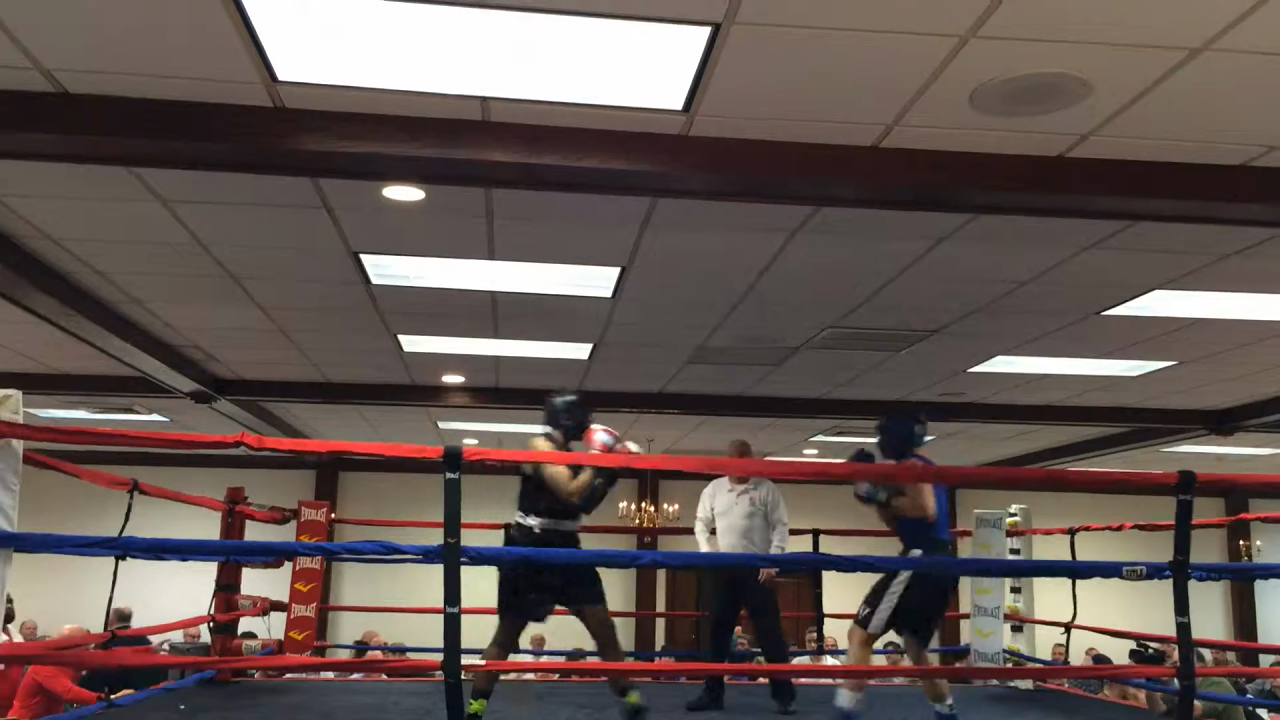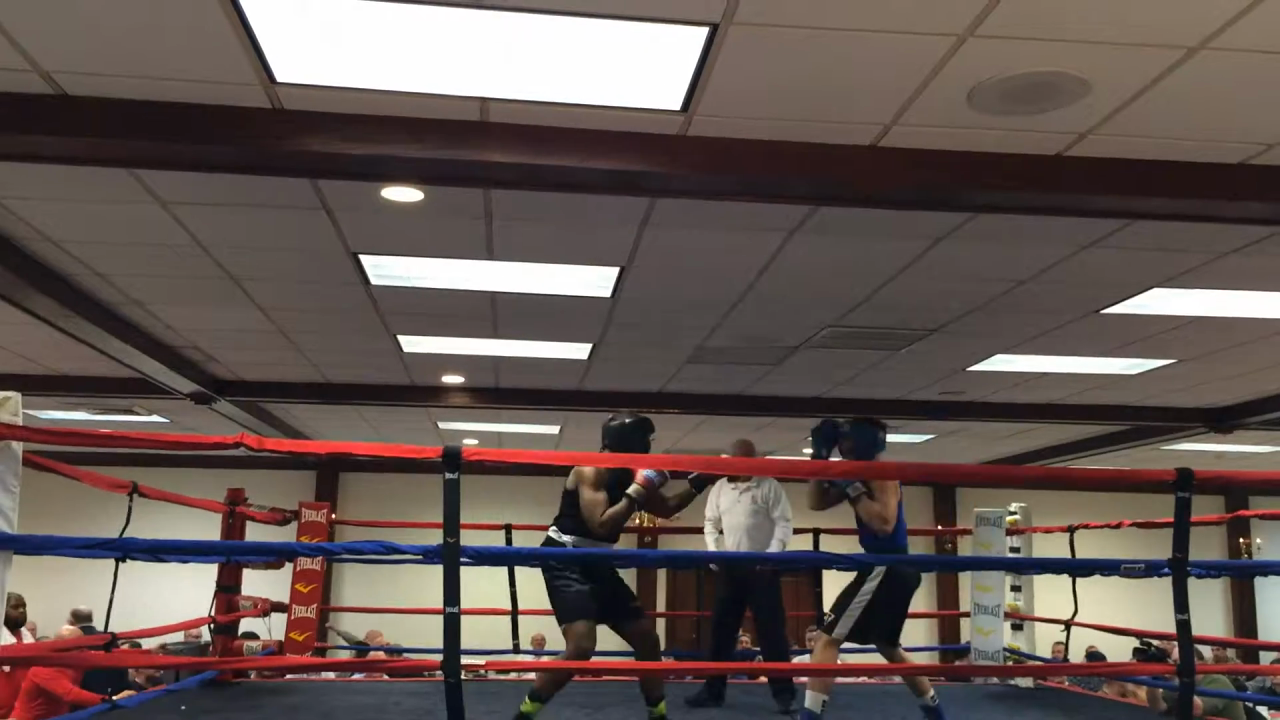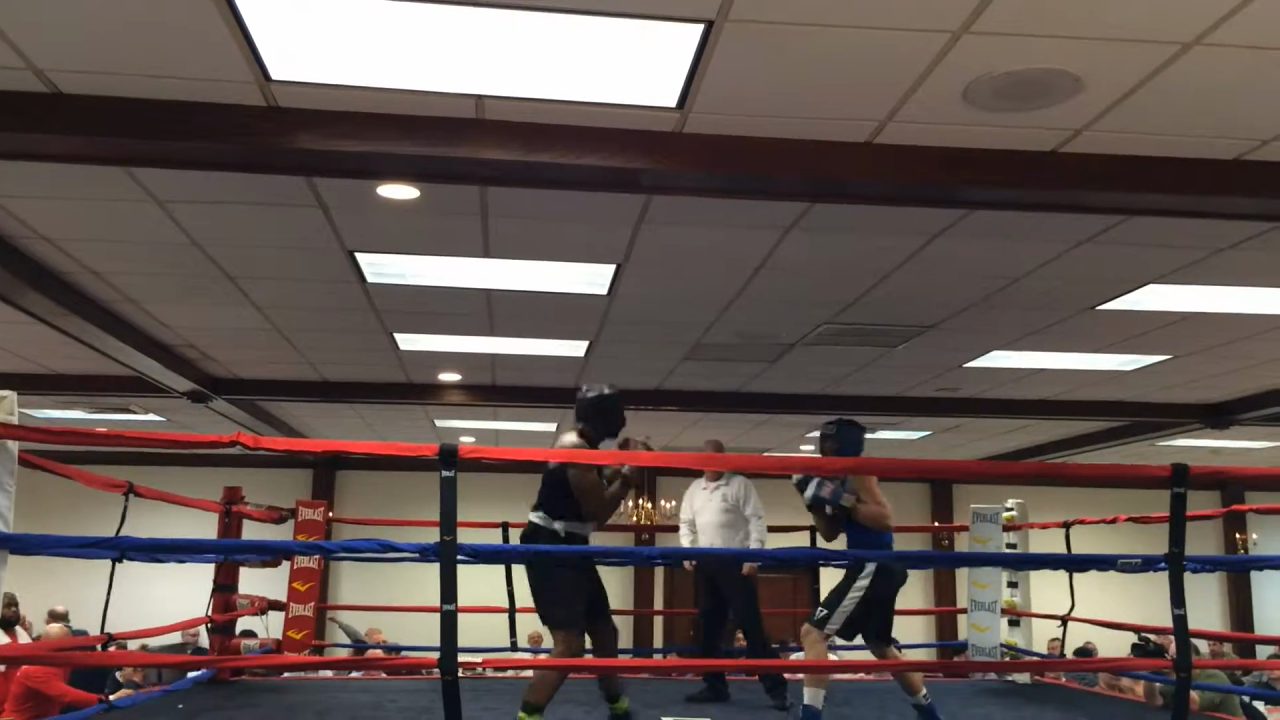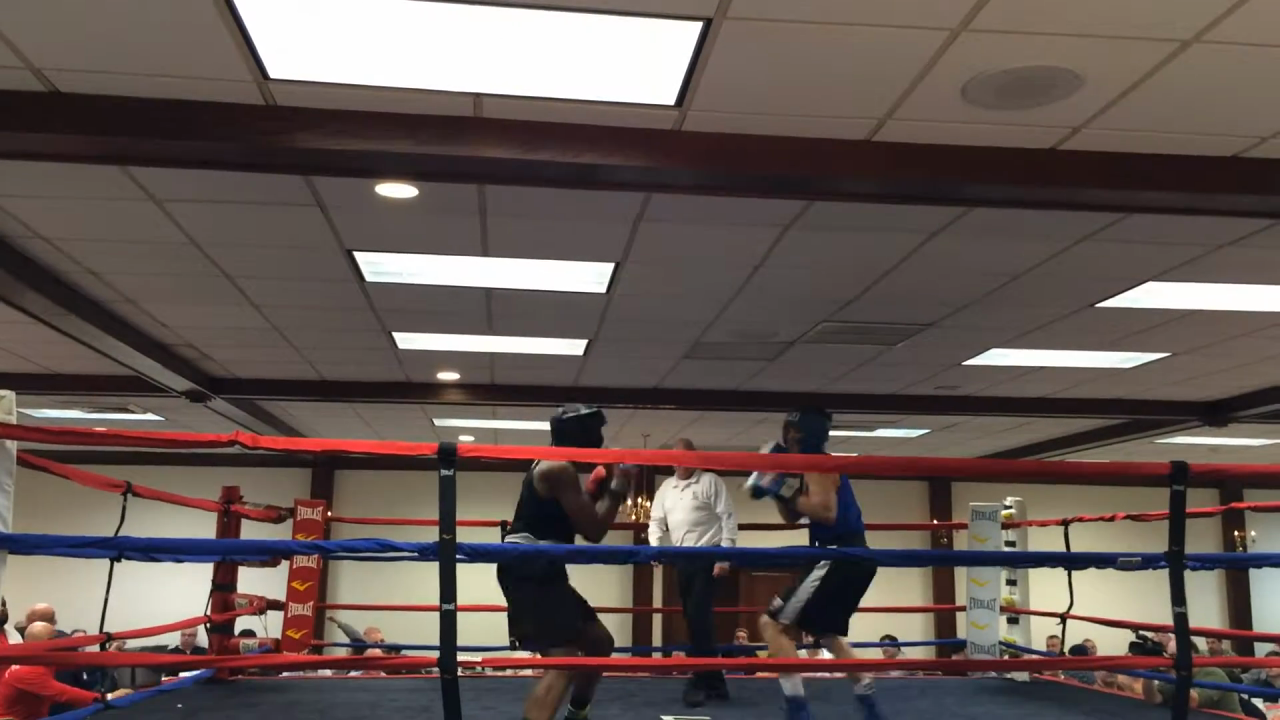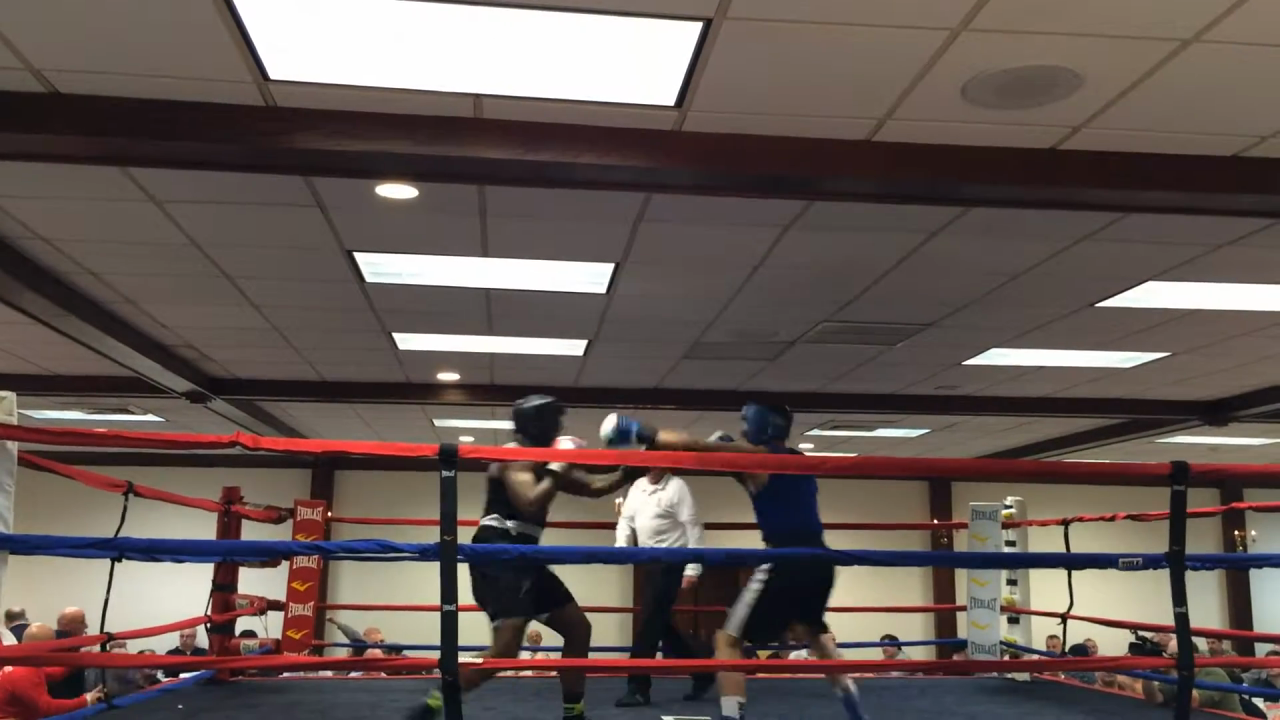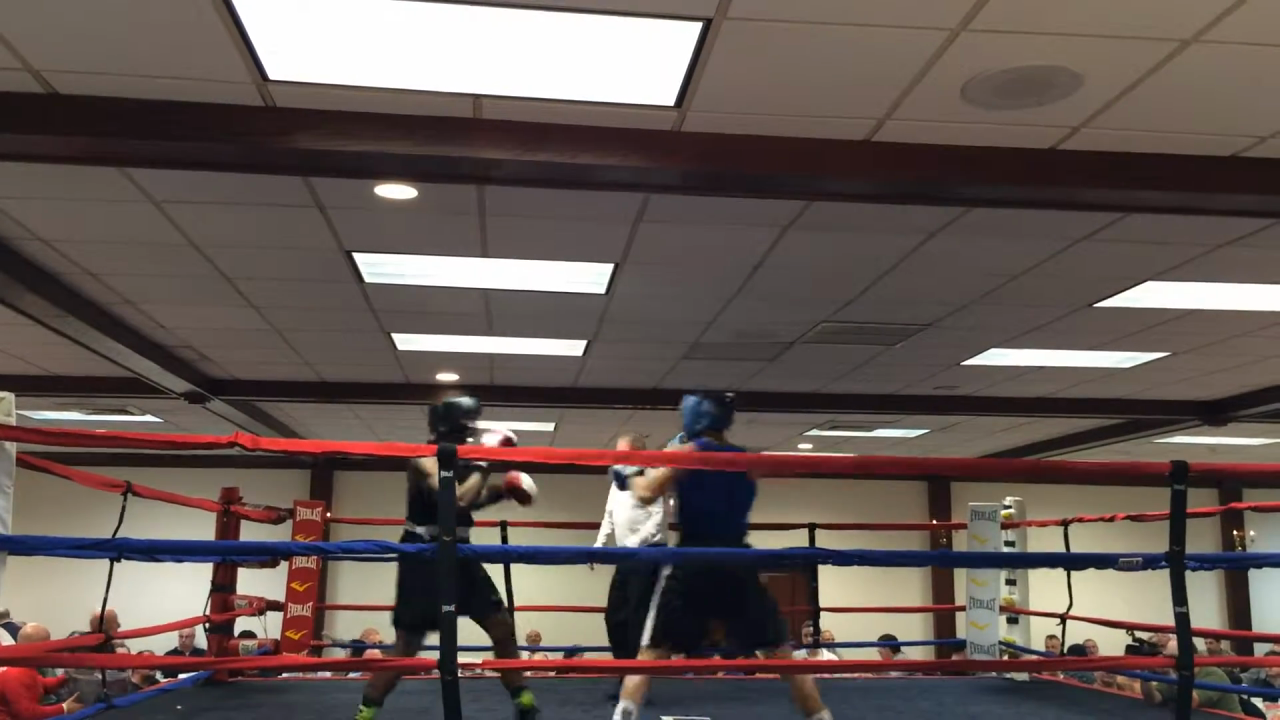
dt=0.3s
person 1, frame 1
left shoulder: (568, 452)
right shoulder: (541, 447)
left elbow: (586, 504)
right elbow: (575, 494)
left wrist: (611, 470)
left hip: (564, 547)
right hip: (532, 546)
left knee: (604, 629)
right knee: (507, 638)
person 1, frame 2
left shoulder: (627, 473)
right shoulder: (590, 469)
left elbow: (665, 508)
right elbow: (600, 526)
left wrist: (700, 480)
right wrist: (638, 490)
left hip: (596, 564)
right hip: (566, 563)
left knee: (646, 640)
right knee: (580, 648)
person 1, frame 3
left shoulder: (584, 448)
right shoulder: (575, 447)
right elbow: (600, 513)
left wrist: (622, 473)
right wrist: (628, 472)
left hip: (570, 549)
right hip: (550, 549)
left knee: (605, 636)
right knee: (570, 649)
person 1, frame 4
left shoulder: (558, 466)
right shoulder: (560, 467)
left elbow: (574, 521)
right elbow: (593, 532)
left wrist: (597, 486)
right wrist: (618, 488)
left hip: (542, 570)
right hip: (530, 570)
left knee: (600, 643)
right knee: (561, 666)
person 1, frame 5
left shoulder: (543, 459)
left elbow: (594, 488)
right elbow: (530, 504)
left wrist: (630, 470)
right wrist: (559, 468)
left knee: (578, 628)
right knee: (507, 644)
person 1, frame 6
left shoulder: (462, 455)
right shoulder: (426, 460)
right elbow: (461, 500)
left wrist: (502, 489)
right wrist: (485, 462)
left hip: (457, 552)
right hip: (426, 555)
left knee: (503, 630)
right knee: (406, 649)
person 2, frame 1
left shoulder: (910, 466)
right shoulder: (922, 468)
left elbow: (926, 511)
right elbow: (896, 520)
left wrist: (883, 496)
right wrist: (871, 487)
left knee: (861, 635)
right knee: (916, 648)
person 2, frame 2
left shoulder: (881, 477)
right shoulder: (863, 477)
left elbow: (884, 524)
right elbow: (816, 502)
left wrist: (851, 489)
right wrist: (820, 457)
left hip: (886, 569)
right hip: (893, 570)
left knee: (827, 640)
right knee: (888, 647)
person 2, frame 3
left shoulder: (859, 474)
right shoulder: (841, 477)
left elbow: (884, 519)
right elbow: (829, 534)
left wrist: (840, 499)
right wrist: (816, 503)
left hip: (874, 568)
right hip: (874, 569)
left knee: (813, 633)
right knee: (882, 647)
person 2, frame 4
right shoulder: (811, 466)
left elbow: (826, 511)
right elbow: (791, 517)
left wrist: (784, 489)
right wrist: (774, 481)
left hip: (840, 559)
right hip: (852, 558)
left knee: (772, 624)
right knee: (828, 634)
person 2, frame 5
left shoulder: (761, 458)
left elbow: (693, 445)
left wrist: (643, 432)
right wrist: (741, 469)
left hip: (784, 562)
right hip: (817, 560)
left knee: (729, 642)
right knee: (814, 633)
person 2, frame 6
left shoulder: (684, 451)
left elbow: (646, 494)
left wrist: (631, 475)
left hip: (692, 561)
right hip: (736, 561)
left knee: (652, 654)
right knee: (779, 652)
person 3, frame 1
left shoulder: (766, 489)
right shoulder: (714, 489)
left elbow: (780, 527)
right elbow: (702, 523)
right wrist: (706, 548)
left hip: (757, 569)
right hip: (724, 568)
left knee: (769, 630)
right knee: (718, 629)
left ankle: (783, 695)
right ankle: (712, 692)
person 3, frame 2
left shoulder: (769, 486)
right shoulder: (720, 488)
left elbow: (784, 523)
right elbow: (711, 523)
left wrist: (773, 553)
right wrist: (713, 551)
left hip: (762, 567)
right hip: (730, 567)
left knee: (771, 629)
right knee: (721, 625)
left ankle: (784, 693)
right ankle: (713, 689)
person 3, frame 3
left shoulder: (740, 485)
right shoulder: (693, 490)
left elbow: (757, 521)
right elbow: (686, 524)
right wrist: (688, 551)
left hip: (736, 562)
right hip: (706, 564)
left knee: (750, 623)
right knee: (707, 625)
left ankle: (776, 687)
right ankle: (715, 684)
person 3, frame 4
left shoulder: (711, 482)
right shoulder: (665, 488)
left elbow: (728, 519)
right elbow: (656, 523)
left wrist: (725, 557)
right wrist: (655, 548)
left hip: (708, 557)
right hip: (683, 561)
left knee: (698, 616)
right knee: (695, 621)
left ankle: (700, 681)
right ankle: (712, 682)
person 3, frame 5
left shoulder: (677, 488)
right shoulder: (637, 488)
left elbow: (693, 528)
right elbow: (626, 521)
left wrist: (693, 567)
right wrist: (620, 547)
left hip: (670, 564)
right hip: (651, 564)
left knee: (649, 623)
right knee: (661, 625)
left ankle: (638, 688)
right ankle: (703, 674)
person 3, frame 6
right shoulder: (618, 478)
left elbow: (660, 517)
right elbow: (610, 517)
left wrist: (633, 545)
right wrist: (599, 545)
right hip: (625, 556)
left knee: (638, 620)
right knee: (614, 616)
